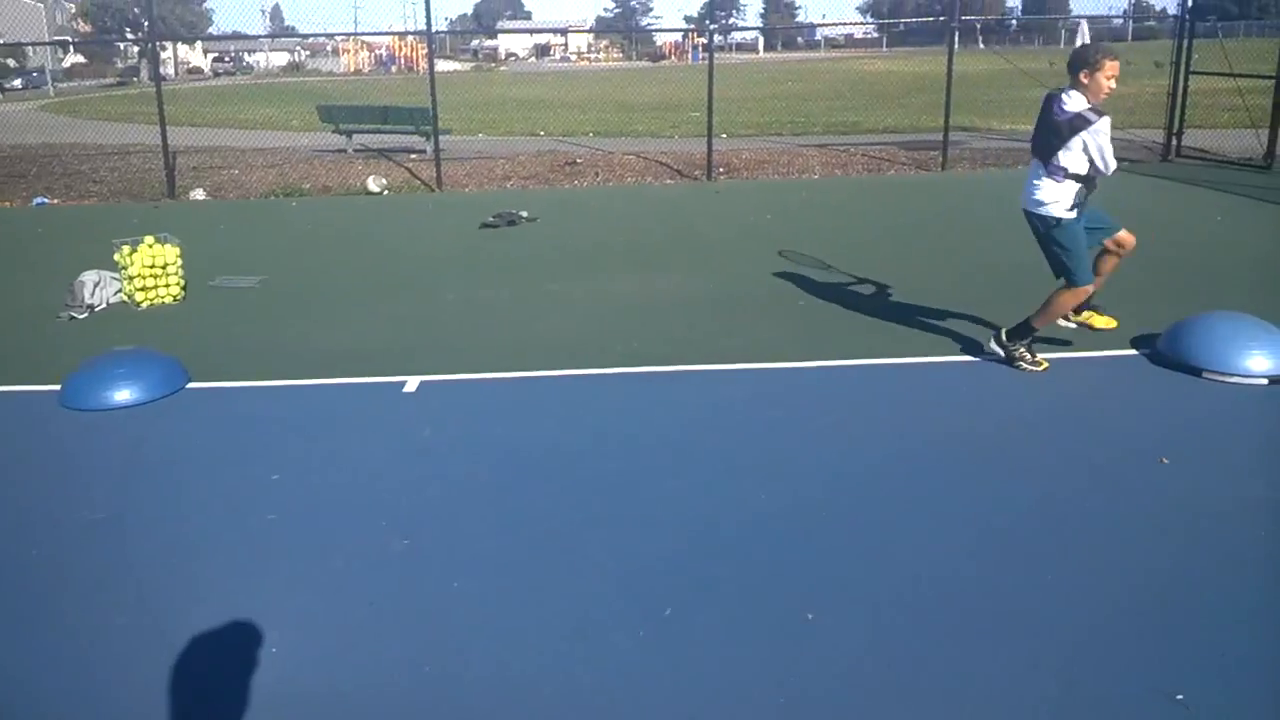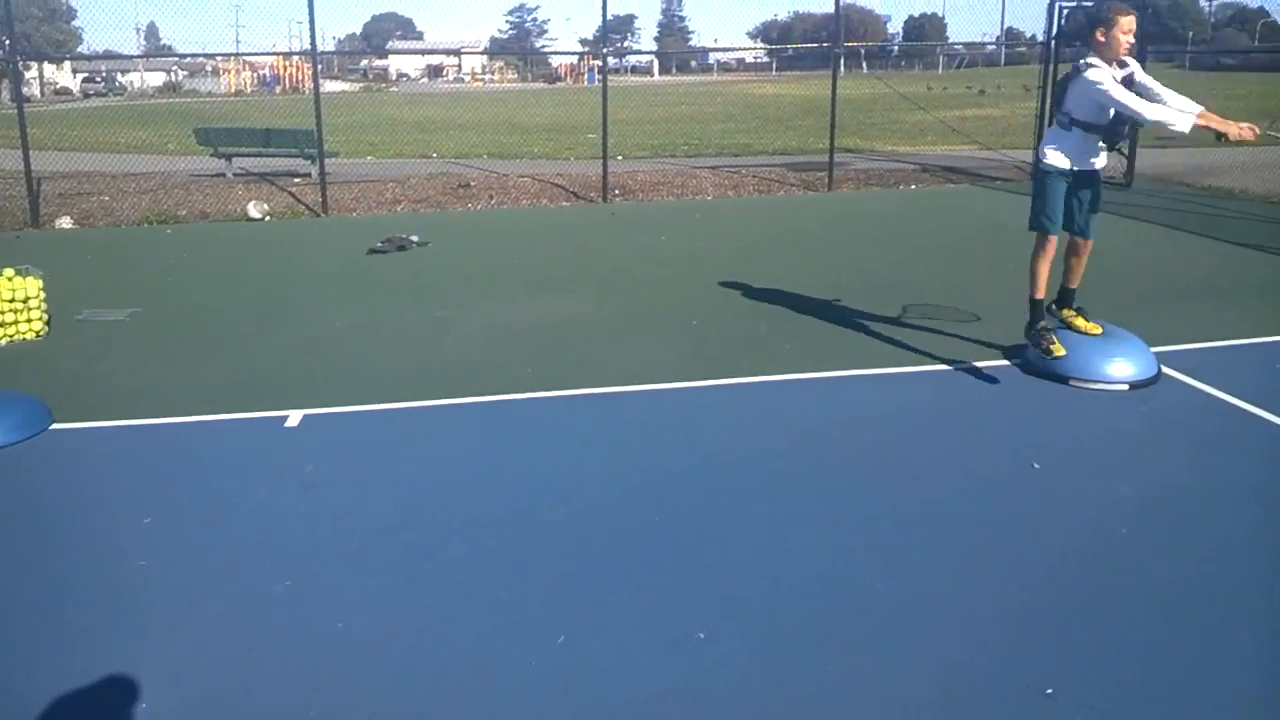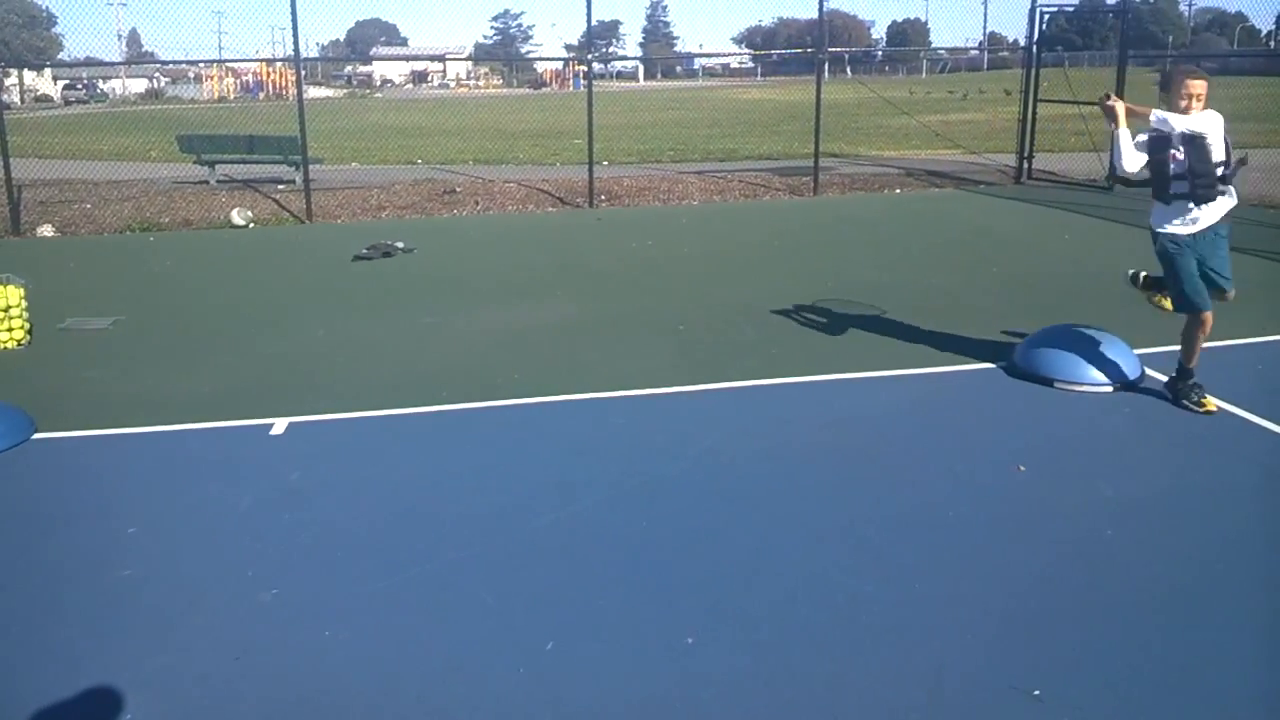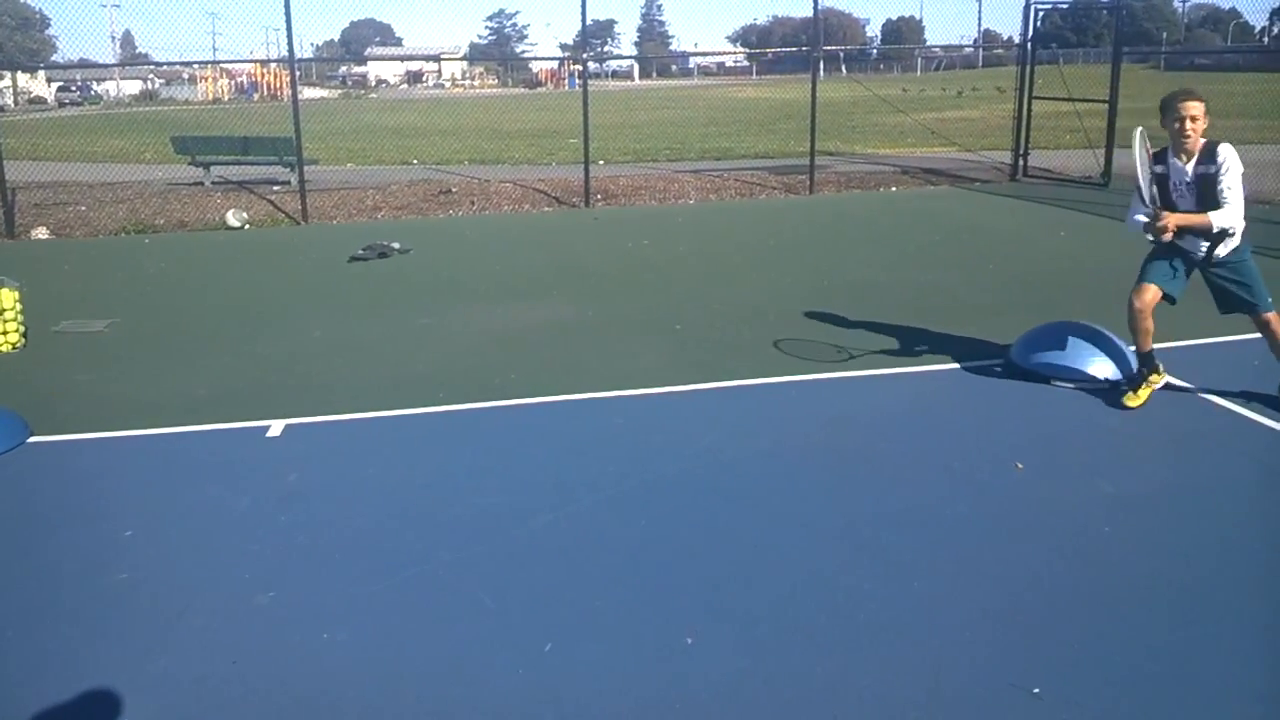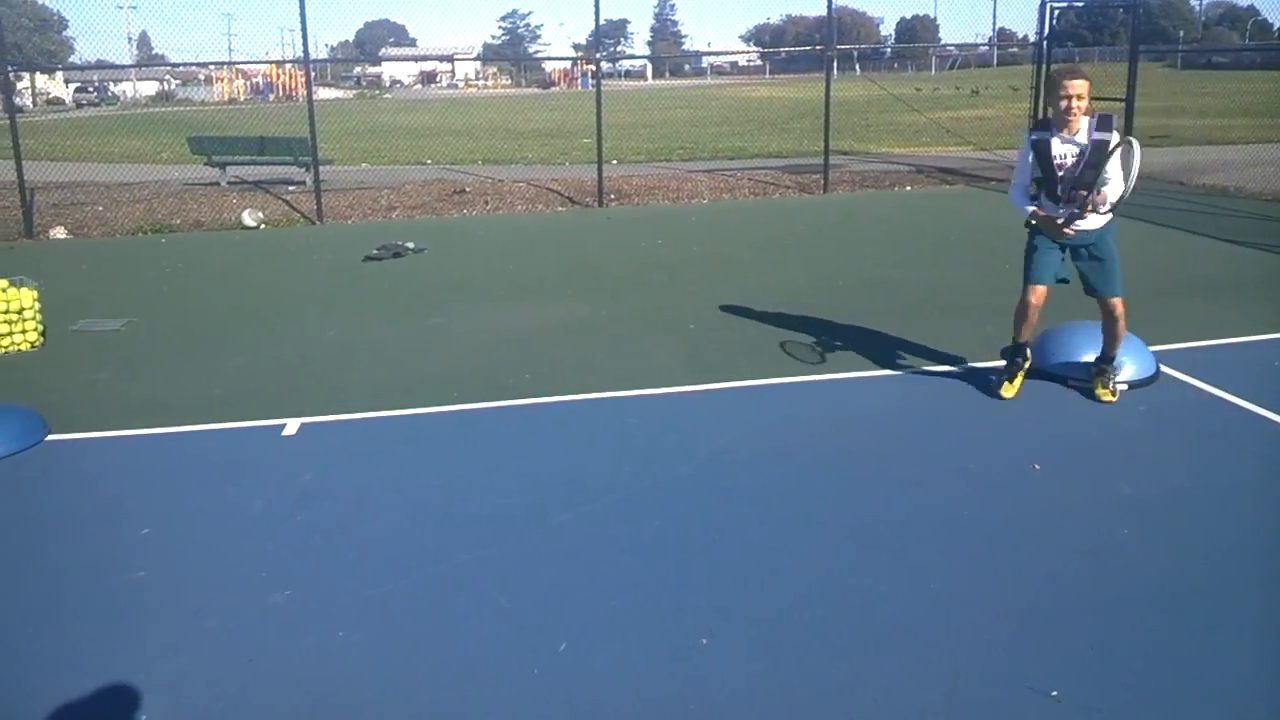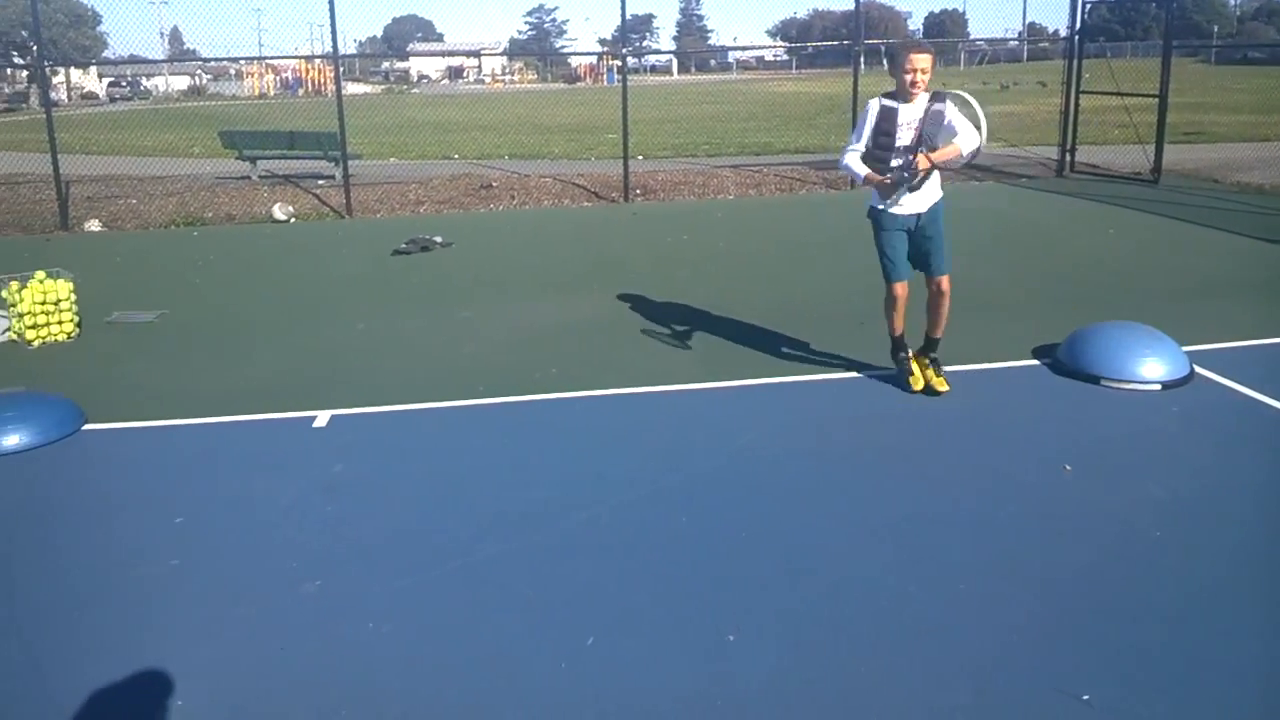
dt=0.4s
person 1, frame 1
left shoulder: (1053, 99)
right shoulder: (1095, 125)
right elbow: (1106, 168)
right wrist: (1097, 160)
left hip: (1064, 202)
right hip: (1053, 212)
left knee: (1124, 244)
right knee: (1081, 286)
left ankle: (1077, 308)
right ankle: (1013, 341)
person 1, frame 2
left shoulder: (1126, 70)
right shoulder: (1092, 78)
left elbow: (1167, 98)
right elbow: (1144, 112)
left wrist: (1221, 123)
right wrist: (1207, 123)
left hip: (1087, 166)
right hip: (1057, 165)
left knee: (1082, 242)
right knee: (1049, 241)
left ankle: (1064, 305)
right ankle: (1038, 320)
person 1, frame 3
left shoulder: (1212, 122)
right shoulder: (1150, 139)
left elbow: (1179, 123)
right elbow: (1128, 166)
left wrist: (1129, 108)
right wrist: (1119, 122)
left hip: (1213, 225)
right hip: (1174, 234)
left knee: (1223, 293)
right knee: (1203, 316)
left ankle: (1150, 281)
right ankle: (1183, 380)
person 1, frame 4
left shoulder: (1223, 156)
right shoulder: (1154, 165)
left elbow: (1234, 216)
right elbow: (1138, 216)
left wrist: (1179, 220)
right wrist: (1151, 225)
left hip: (1224, 248)
right hip: (1174, 248)
right knee: (1139, 305)
right ankle: (1148, 372)
person 1, frame 5
left shoulder: (1105, 133)
right shoulder: (1036, 139)
left elbow: (1113, 185)
right elbow: (1018, 190)
left wrist: (1095, 202)
right wrist: (1044, 218)
left hip: (1095, 228)
right hip: (1050, 228)
left knee: (1114, 310)
right knee: (1032, 298)
left ankle: (1105, 366)
right ankle: (1017, 359)
person 1, frame 6
left shoulder: (940, 106)
right shoulder: (878, 107)
left elbow: (971, 138)
right elbow: (850, 158)
left wrist: (932, 157)
right wrist: (874, 180)
left hip: (927, 209)
right hip: (888, 212)
left knee: (941, 287)
right knee: (897, 289)
left ankle: (928, 355)
right ankle: (901, 352)
